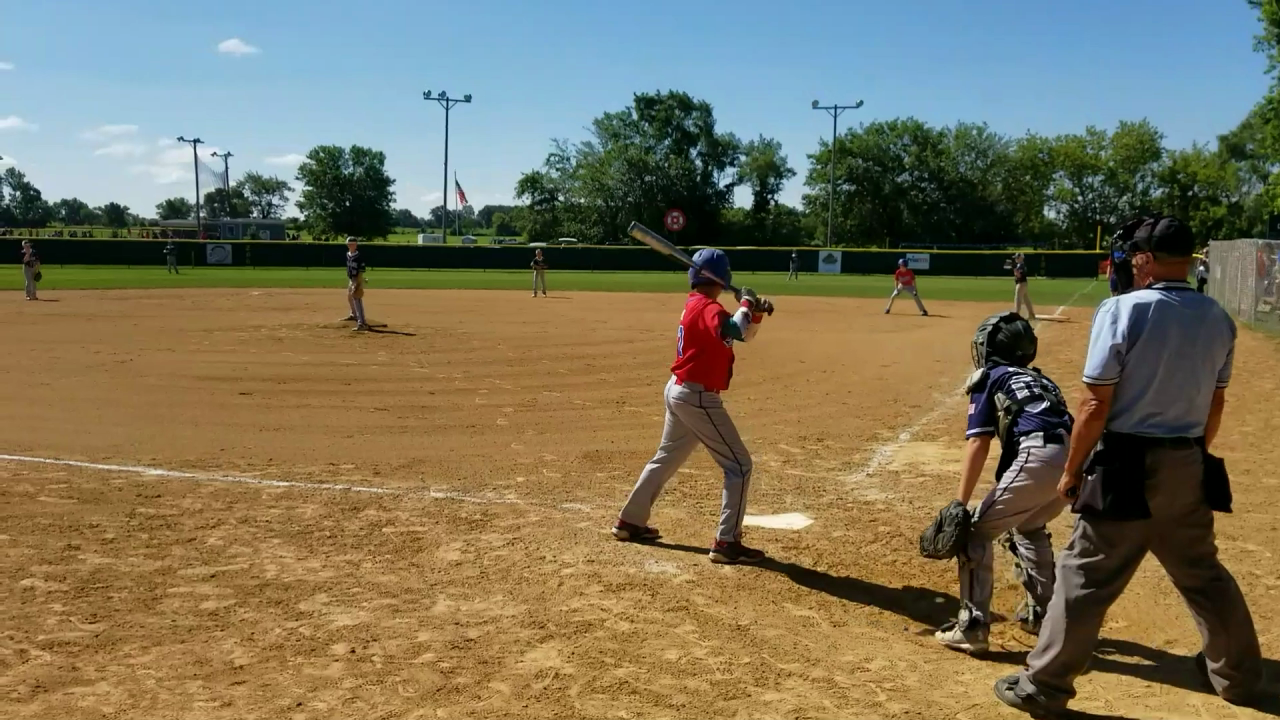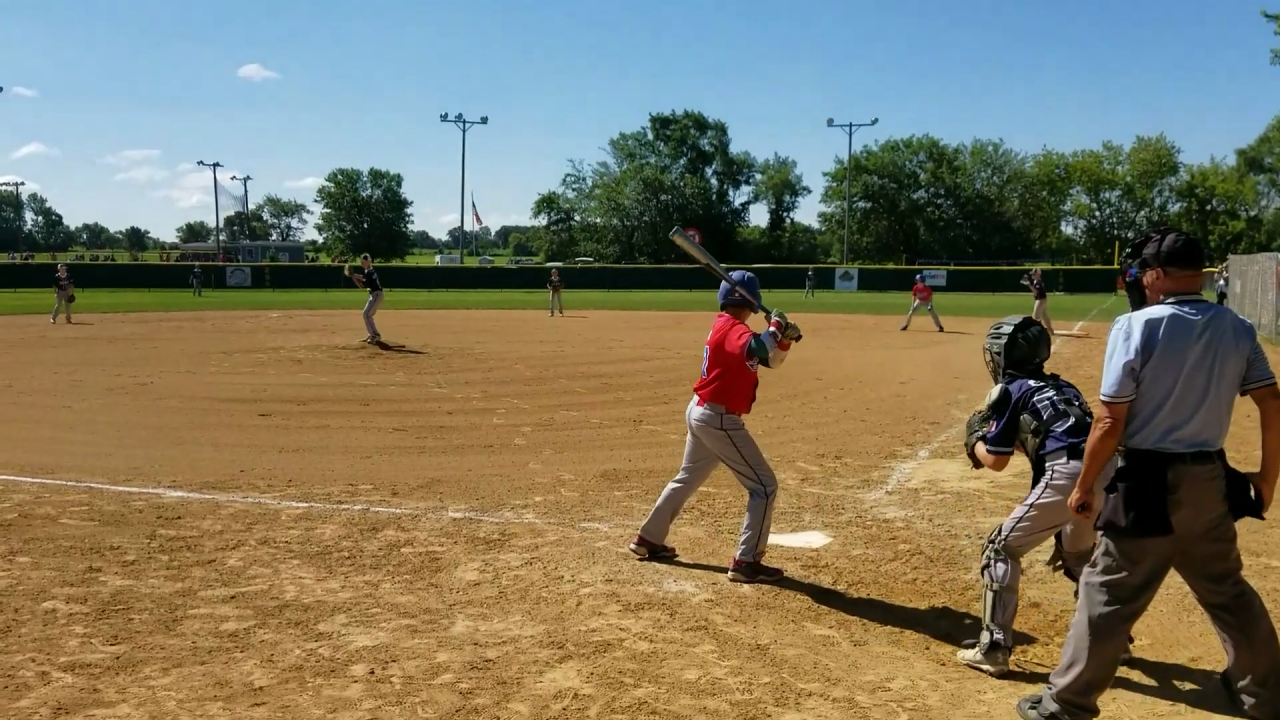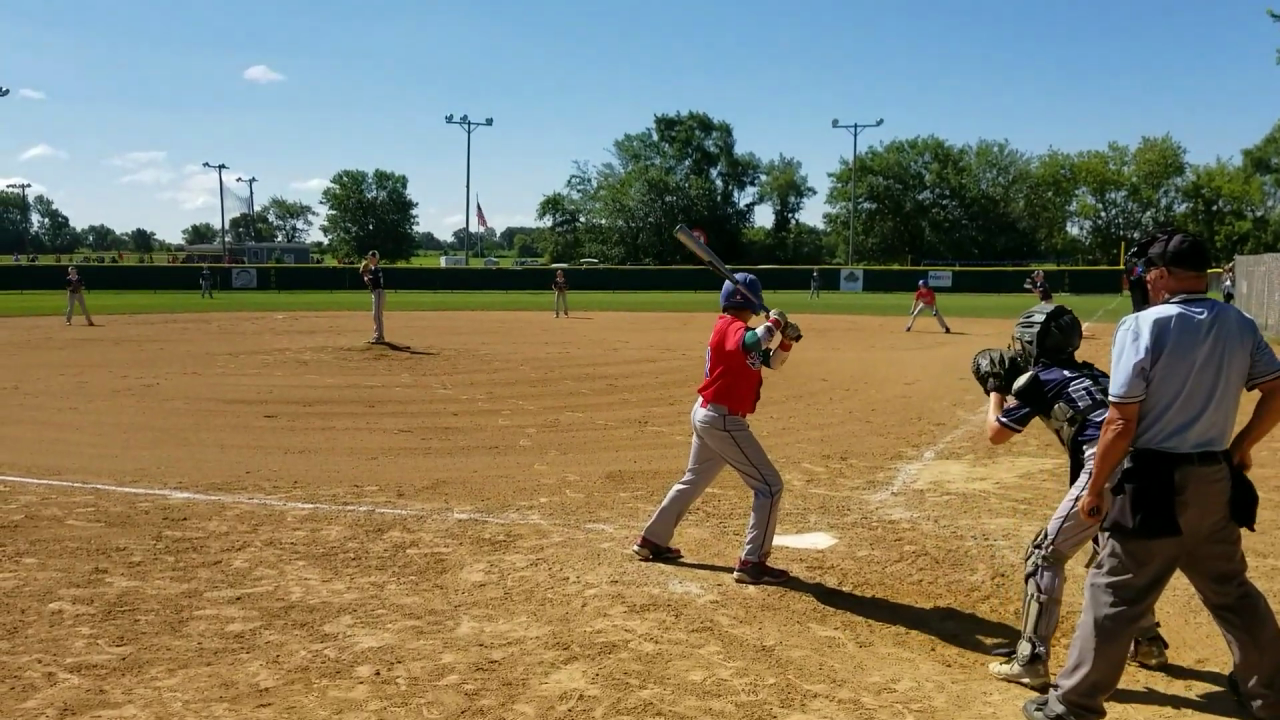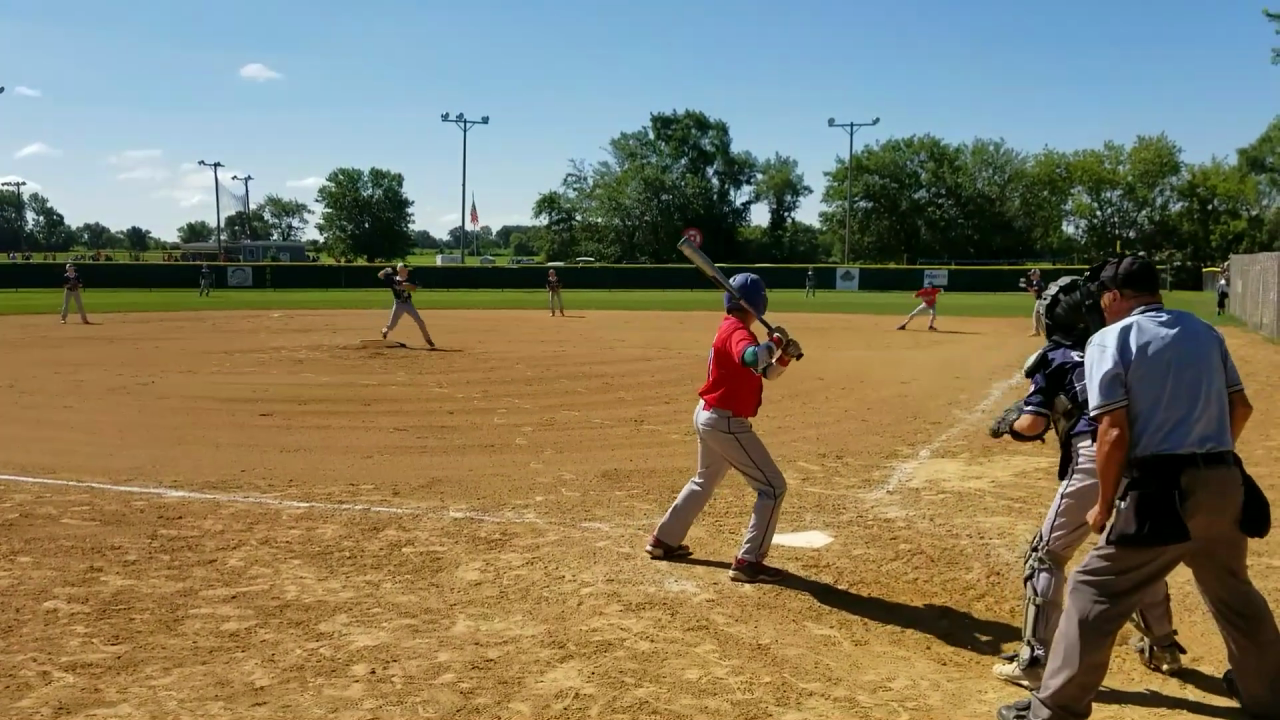
dt=1s
person 1, frame 1
left shoulder: (1122, 310)
right shoulder: (1217, 318)
left elbow: (1096, 405)
right elbow: (1214, 404)
left wrist: (1072, 470)
left hip: (1128, 467)
right hip: (1190, 467)
left knee: (1084, 578)
right knee: (1203, 574)
left ankle: (1042, 687)
right ankle: (1238, 676)
person 1, frame 2
left shoulder: (1136, 326)
right shoulder: (1237, 328)
left elbow: (1111, 422)
left wrist: (1084, 486)
left hip: (1149, 484)
right hip: (1212, 481)
left knee: (1107, 595)
right knee: (1228, 591)
person 1, frame 3
left shoulder: (1143, 326)
right shoulder: (1240, 326)
left elbow: (1121, 423)
left wrist: (1094, 489)
left hip: (1154, 483)
right hip: (1216, 481)
left knee: (1112, 595)
right knee: (1231, 591)
person 1, frame 4
left shoulder: (1109, 340)
right shoulder: (1203, 331)
left elbow: (1114, 433)
right elbow: (1240, 407)
left wrist: (1105, 504)
left hip: (1162, 489)
right hip: (1226, 483)
left knee: (1094, 593)
right knee: (1234, 593)
person 2, frame 1
left shoulder: (989, 379)
right shoulder: (1041, 380)
left elbow: (979, 444)
left wrist: (960, 504)
left hip: (1040, 456)
left knee: (977, 530)
right knee: (1028, 526)
left ankle: (972, 627)
right ankle: (1043, 613)
person 2, frame 2
left shoulder: (1008, 392)
right shoulder: (1062, 386)
left elbow: (996, 460)
left wrist: (976, 442)
right wrist: (1016, 438)
left hip: (1067, 475)
right hip: (1106, 471)
left knee: (1001, 548)
right knee: (1078, 550)
left ankle: (993, 648)
person 2, frame 3
left shoulder: (1038, 380)
right shoulder: (1092, 374)
left elbow: (996, 433)
left wrist: (996, 388)
left knee: (1046, 555)
left ankle: (1032, 659)
right ankle: (1147, 642)
person 2, frame 4
left shoulder: (1052, 359)
left elbow: (1034, 423)
left wrist: (1011, 423)
left hip: (1093, 460)
left knee: (1046, 557)
left ankle: (1034, 660)
right ankle: (1162, 646)
person 3, frame 1
left shoulder: (697, 305)
right shoulder: (707, 308)
left elbow: (745, 334)
right elbow: (734, 330)
left wrist: (755, 312)
right wrist: (746, 302)
left hip: (679, 391)
right hip: (698, 397)
left knee: (666, 459)
right knee: (739, 465)
left ankle: (630, 522)
right ankle: (727, 543)
person 3, frame 2
left shoulder: (726, 327)
right shoulder: (732, 328)
left elbow: (770, 361)
right elbow: (759, 350)
left wrist: (785, 339)
right wrist: (775, 324)
left hip: (700, 412)
right hip: (719, 419)
left knee: (687, 479)
right knee: (764, 486)
left ankle: (648, 538)
right ankle: (746, 562)
person 3, frame 3
left shoulder: (732, 328)
right shoulder: (731, 326)
left elbow: (772, 362)
right elbow: (754, 341)
left wrist: (786, 340)
right wrist: (775, 322)
left hip: (707, 414)
right hip: (722, 419)
left knee: (693, 481)
right knee: (769, 486)
left ankle: (651, 540)
right ankle: (751, 562)
person 3, frame 4
left shoulder: (731, 329)
right shoulder: (737, 331)
left elbow: (766, 372)
right elbow: (752, 360)
left wrist: (784, 356)
right wrist: (775, 341)
left hip: (707, 415)
right hip: (726, 422)
left knee: (704, 481)
right knee: (773, 487)
left ankle: (664, 539)
right ankle: (748, 562)
